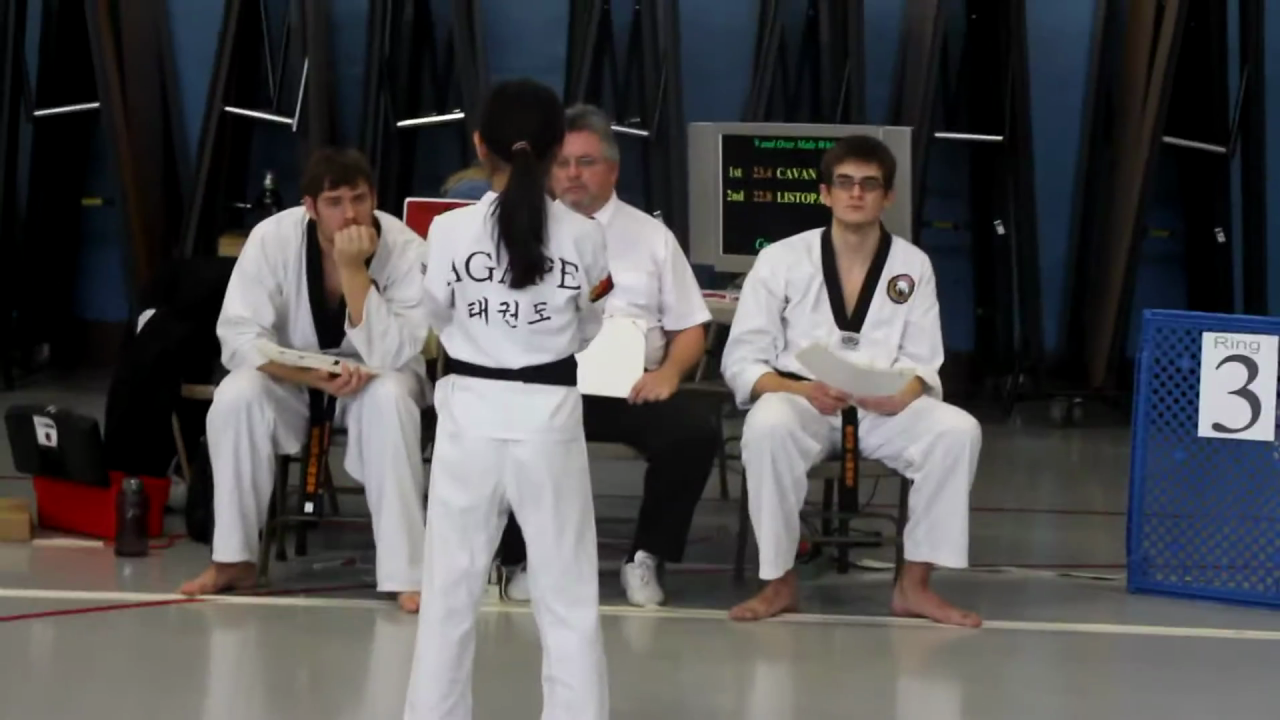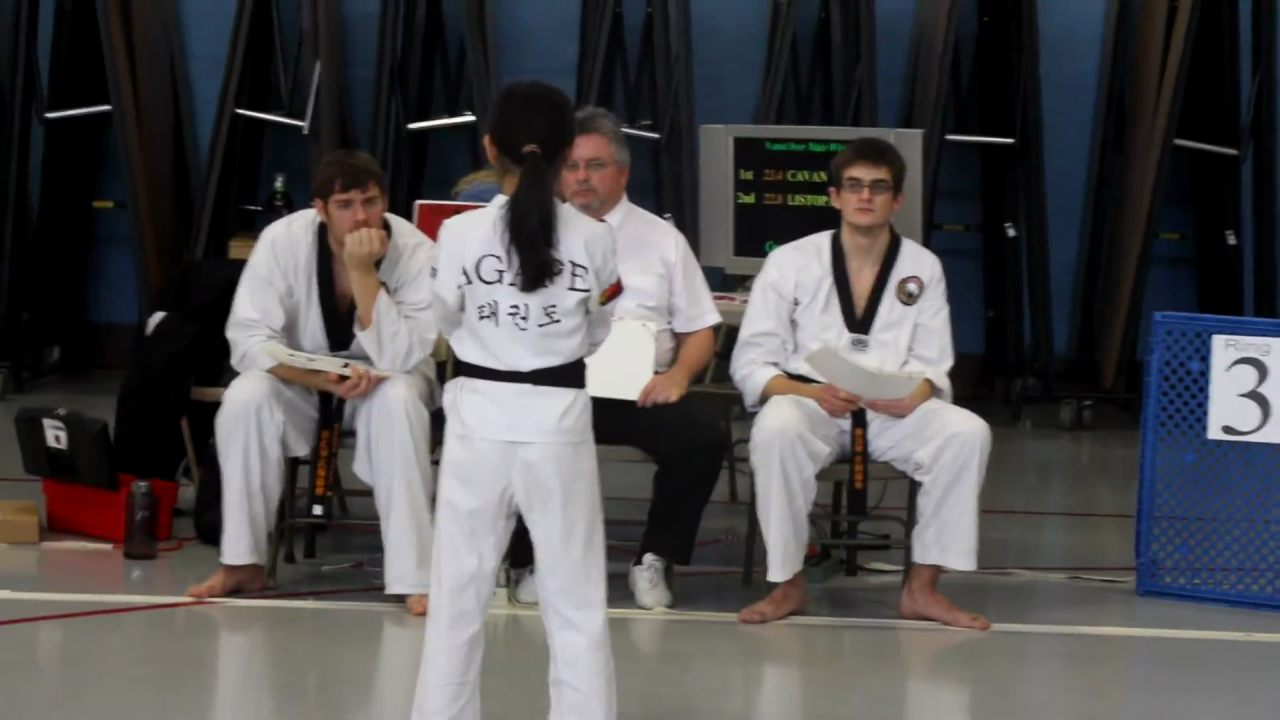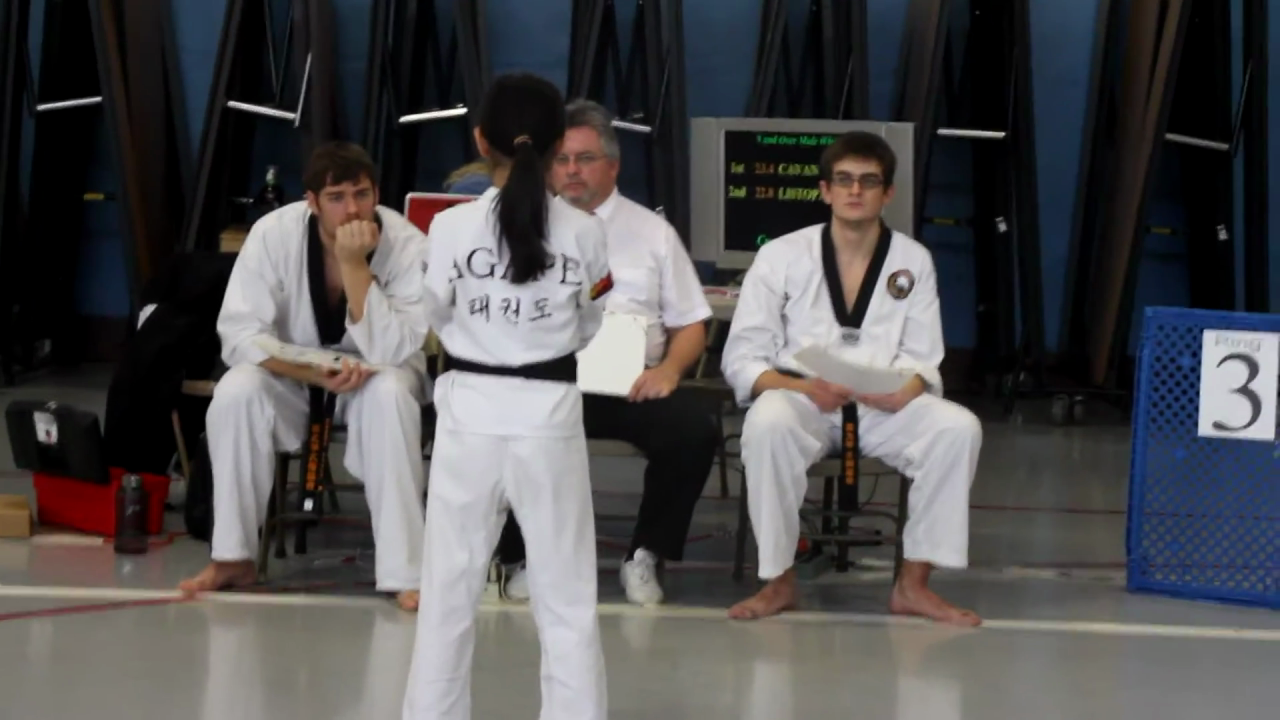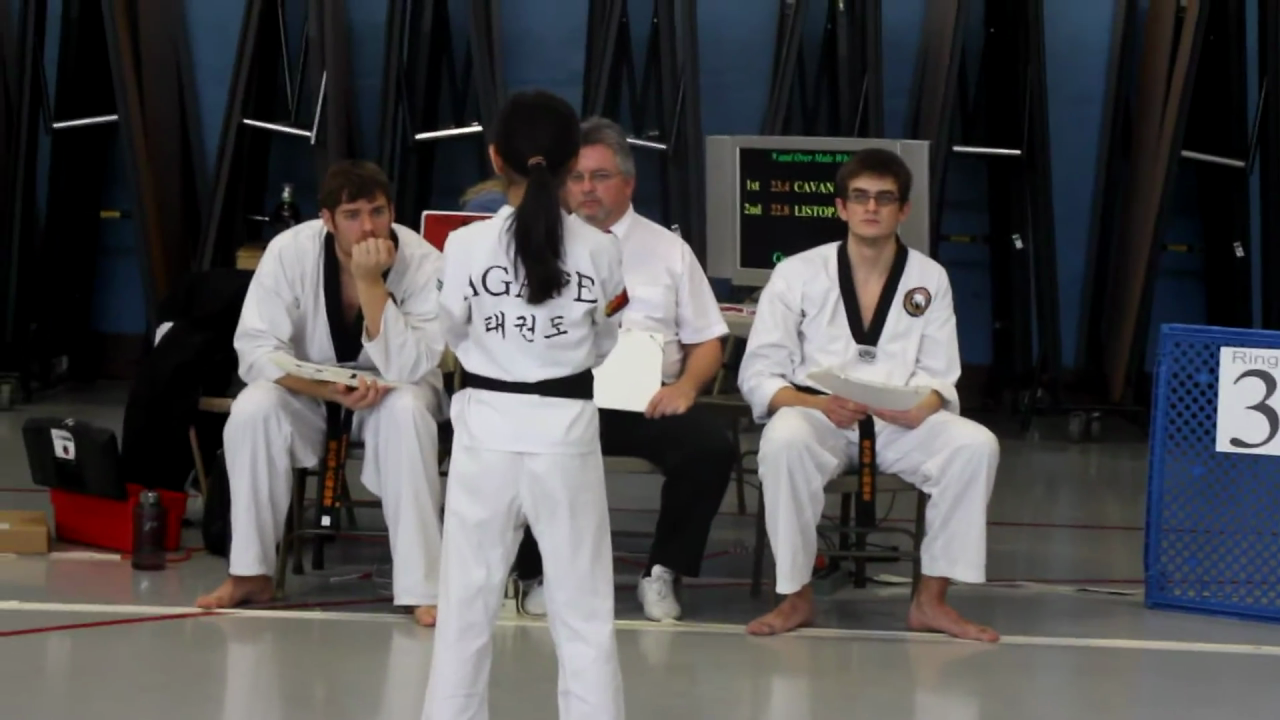
dt=0.3s
person 1, frame 1
left shoulder: (451, 230)
right shoulder: (583, 236)
left elbow: (437, 318)
right elbow: (586, 330)
left hip: (471, 415)
right hip: (548, 419)
left knee: (450, 584)
right knee: (567, 589)
person 1, frame 2
left shoulder: (460, 232)
right shoulder: (593, 239)
left elbow: (445, 323)
right elbow: (595, 335)
left hip: (480, 418)
right hip: (557, 421)
left knee: (459, 586)
right knee: (575, 592)
person 1, frame 3
left shoulder: (451, 226)
right shoulder: (584, 231)
left elbow: (437, 316)
right elbow: (587, 328)
left hip: (471, 411)
right hip: (549, 415)
left knee: (450, 580)
right knee: (566, 586)
person 1, frame 4
left shoulder: (465, 244)
right shoulder: (600, 249)
left elbow: (452, 335)
right elbow: (601, 345)
left hip: (488, 429)
right hip: (565, 431)
left knee: (467, 597)
right knee: (583, 602)
person 2, frame 1
left shoulder: (651, 235)
left elbow: (689, 327)
left wrist: (669, 371)
left hip: (630, 386)
left knee: (696, 430)
left ankle: (645, 557)
right ankle: (521, 559)
person 2, frame 2
left shoulder: (662, 237)
left elbow: (699, 329)
left wrist: (679, 374)
left hip: (640, 388)
left knee: (705, 433)
left ankle: (653, 560)
right ankle: (530, 561)
person 2, frame 3
left shoulder: (653, 231)
left elbow: (690, 323)
left wrist: (669, 368)
left hip: (631, 384)
left knee: (695, 429)
left ankle: (645, 556)
right ankle: (522, 557)
person 2, frame 4
left shoulder: (668, 248)
left elbow: (706, 340)
left wrist: (686, 385)
left hip: (648, 400)
left knee: (712, 445)
left ankle: (663, 572)
right ankle: (539, 572)
person 3, frame 1
left shoulder: (913, 264)
right shoulder: (781, 258)
left elbow: (922, 361)
right elbow: (741, 358)
left wrist: (904, 393)
right wrist: (802, 390)
left hip: (884, 408)
right hip: (801, 402)
left knee: (958, 430)
right knee: (768, 427)
left ankle: (913, 584)
right ankle: (780, 580)
person 3, frame 2
left shoulder: (923, 267)
right shoulder: (791, 261)
left elbow: (932, 363)
right elbow: (750, 360)
left wrist: (914, 395)
right wrist: (811, 393)
left hip: (893, 411)
right hip: (811, 405)
left knee: (967, 433)
right knee: (777, 430)
left ankle: (921, 586)
right ankle: (788, 582)
person 3, frame 3
left shoulder: (913, 260)
right shoulder: (781, 255)
left elbow: (921, 358)
right elbow: (742, 356)
left wrist: (904, 390)
right wrist: (801, 387)
left hip: (884, 406)
right hip: (801, 400)
left knee: (958, 428)
right knee: (768, 425)
left ankle: (913, 583)
right ankle: (779, 578)
person 3, frame 4
left shoulder: (930, 277)
right shoulder: (797, 273)
left elbow: (939, 374)
right elbow: (758, 373)
left wrist: (922, 406)
right wrist: (817, 405)
left hip: (901, 423)
right hip: (817, 416)
left knee: (976, 445)
right knee: (784, 443)
left ankle: (931, 598)
right ankle: (796, 594)
person 4, frame 1
left shoulder: (406, 250)
right shoulder: (273, 238)
left elbow: (391, 356)
right elbow: (239, 336)
left wrist: (353, 269)
right wrist: (314, 377)
left hip: (374, 375)
right hip: (290, 374)
left knee: (389, 400)
right knee: (235, 398)
left ankle: (406, 573)
right ankle: (233, 558)
person 4, frame 2
left shoulder: (416, 252)
right shoulder: (283, 240)
left elbow: (400, 359)
right elbow: (249, 338)
left wrist: (363, 272)
right wrist: (322, 380)
left hip: (384, 378)
right hip: (300, 377)
left knee: (398, 403)
right knee: (245, 400)
left ankle: (414, 575)
right ankle: (241, 561)
person 4, frame 3
left shoulder: (407, 246)
right shoulder: (274, 233)
left elbow: (391, 352)
right elbow: (240, 332)
left wrist: (354, 265)
right wrist: (313, 374)
left hip: (374, 371)
right hip: (291, 370)
left knee: (389, 397)
right knee: (235, 394)
left ankle: (405, 571)
right ankle: (232, 556)
person 4, frame 4
left shoulder: (423, 264)
right shoulder: (290, 251)
left elbow: (408, 369)
right elbow: (255, 348)
left wrist: (370, 283)
right wrist: (330, 391)
left hip: (392, 388)
right hip: (308, 388)
left knee: (406, 414)
right knee: (251, 412)
left ankle: (423, 587)
right ankle: (250, 572)
